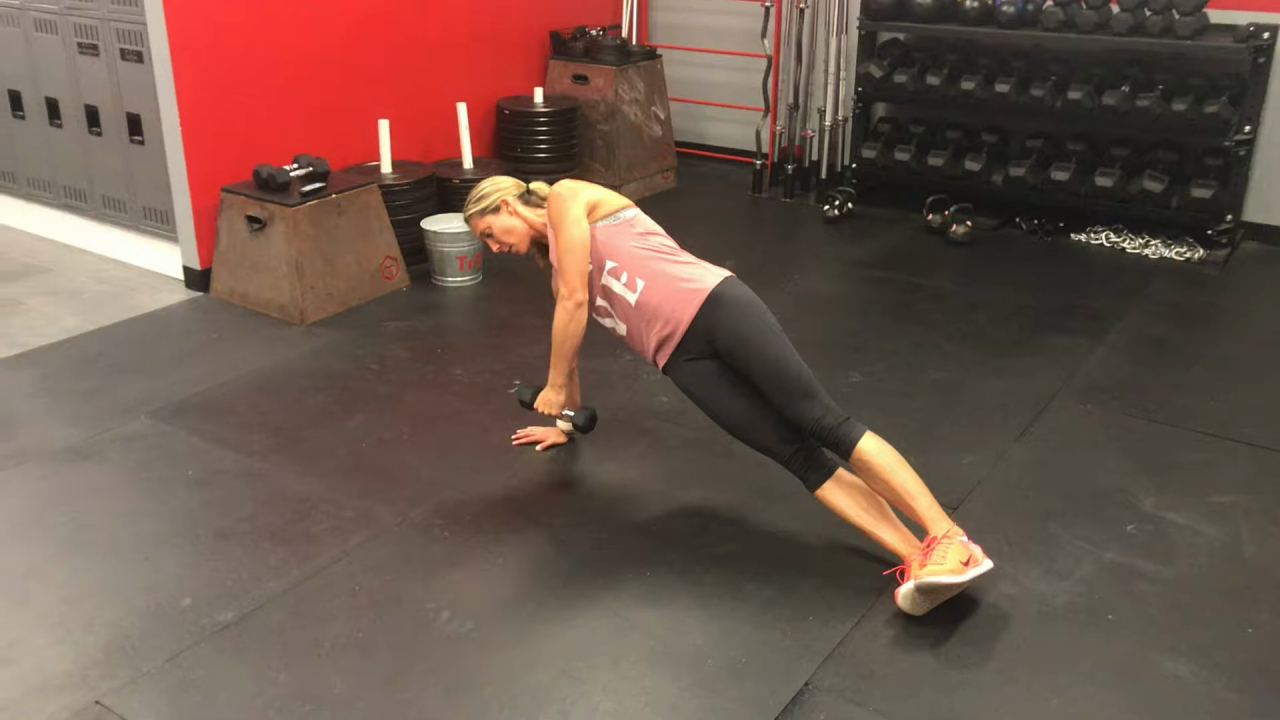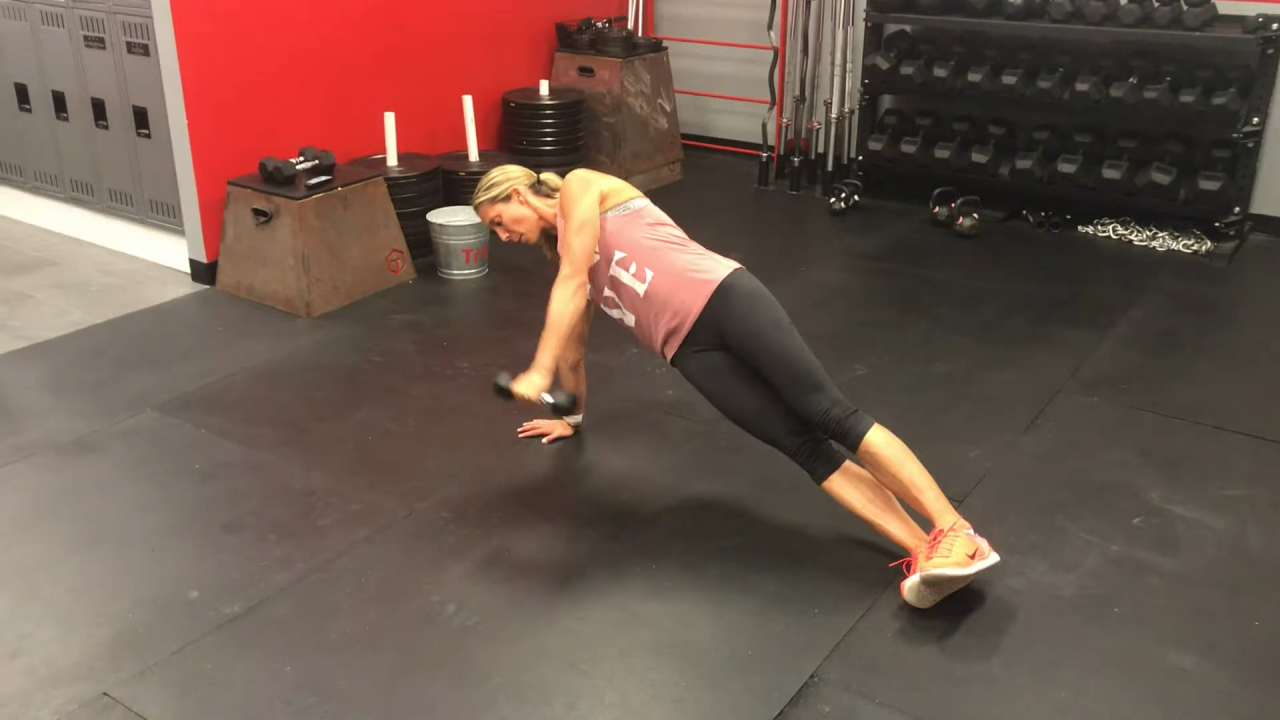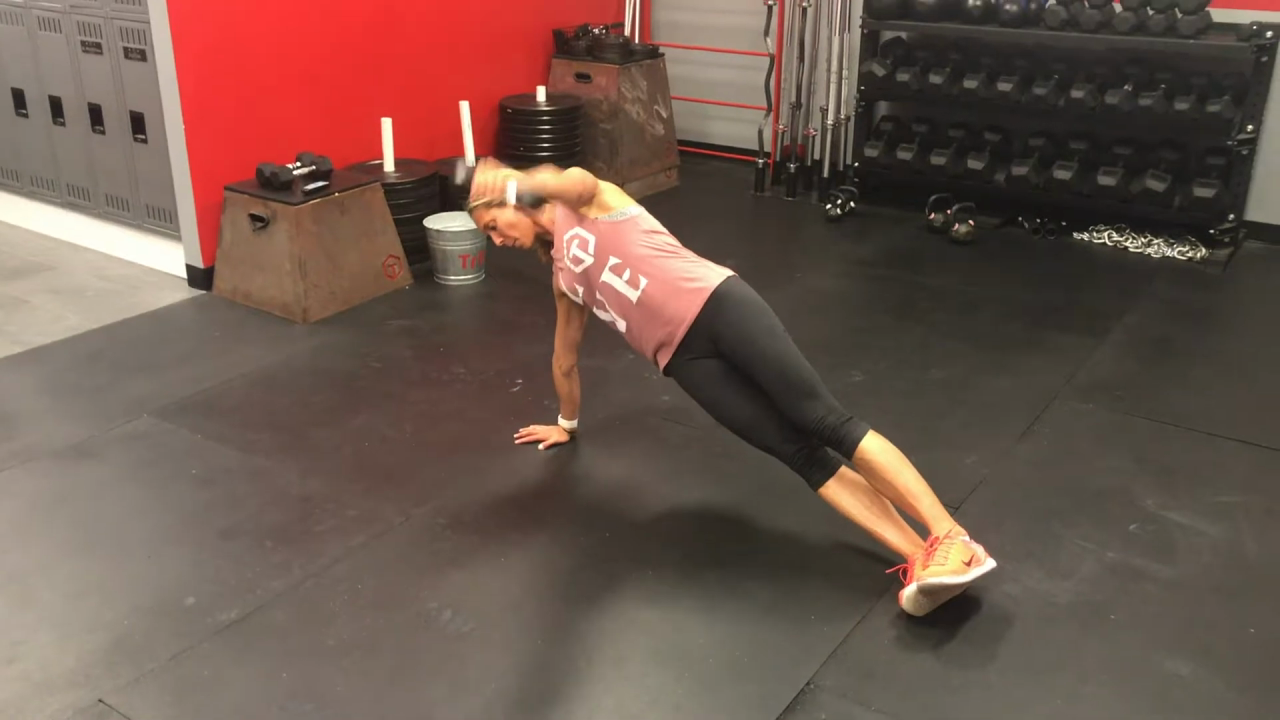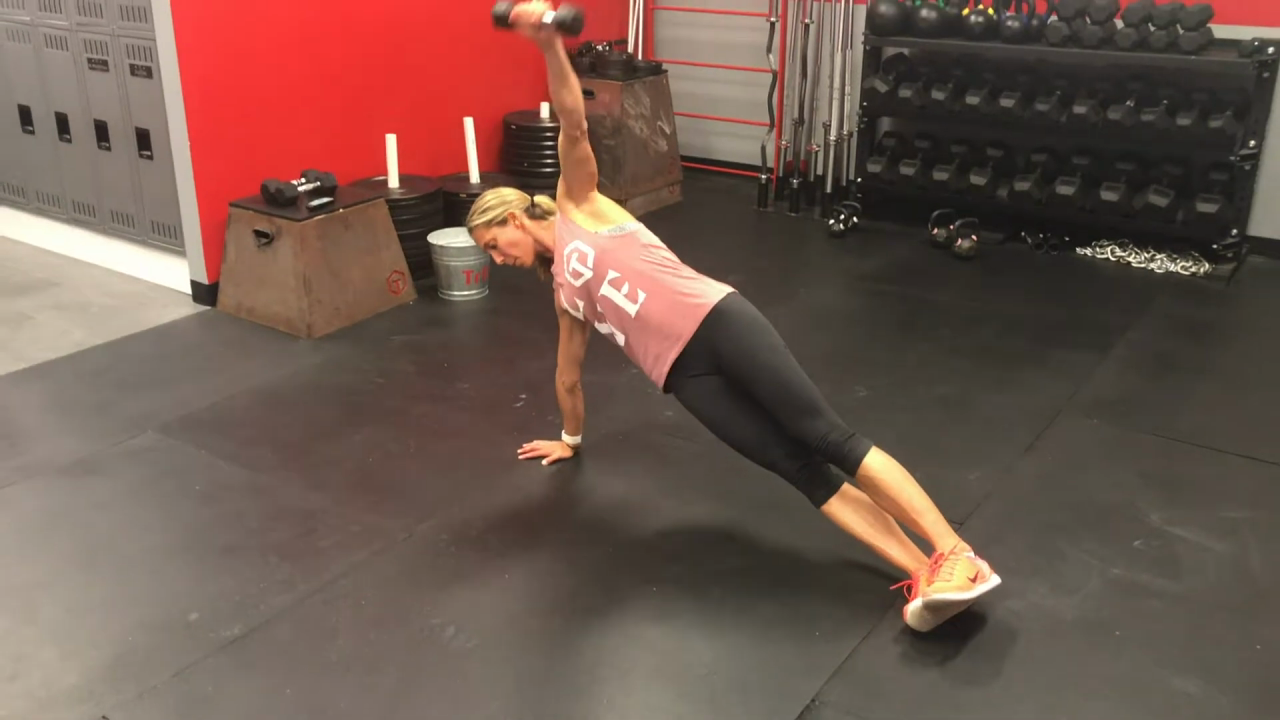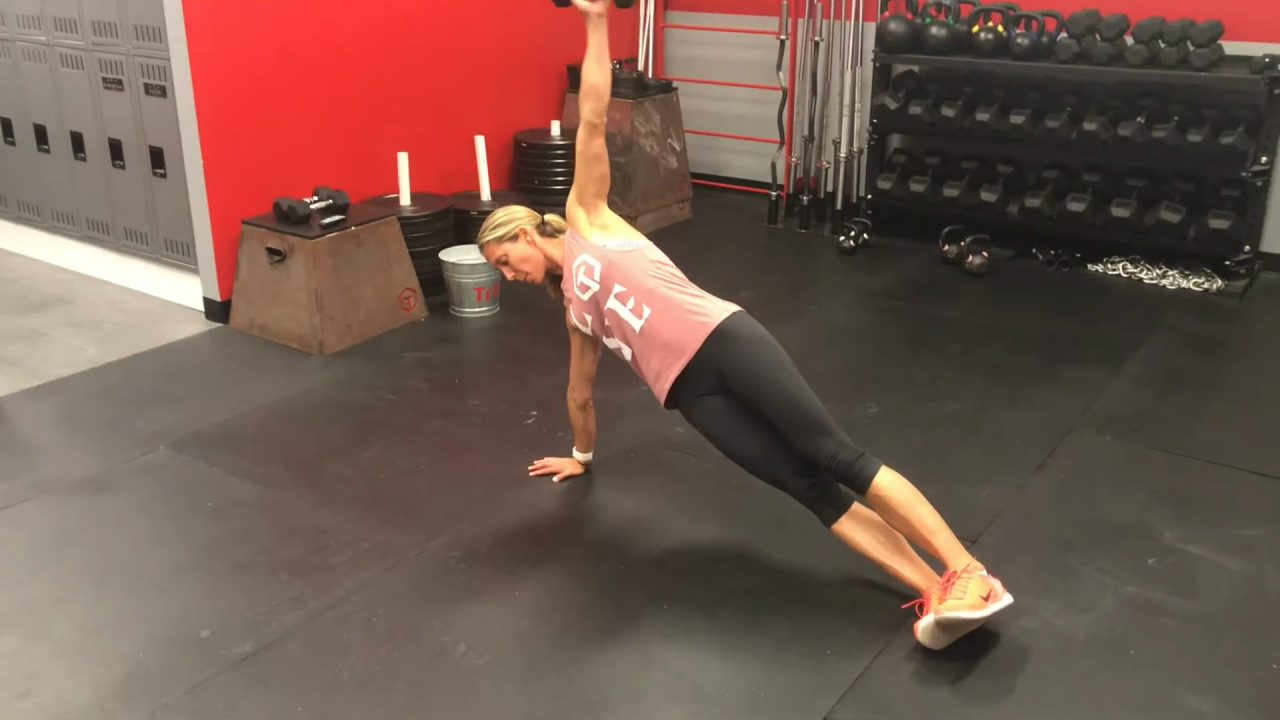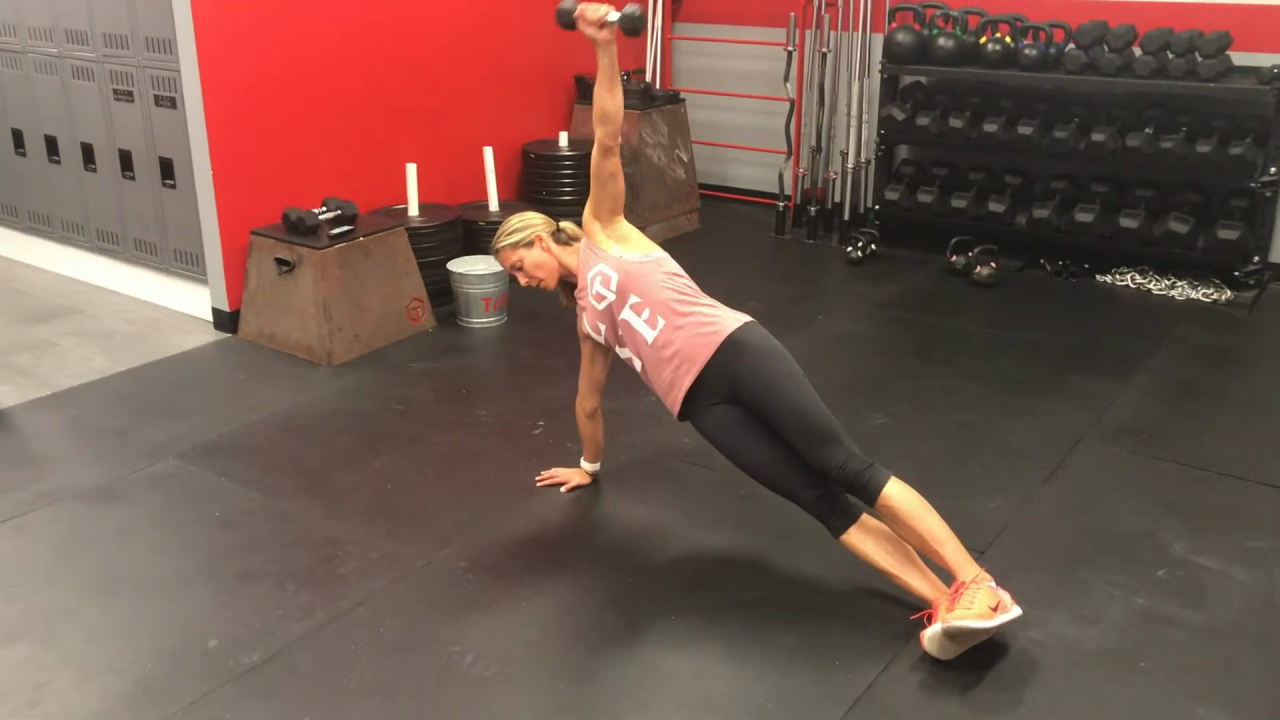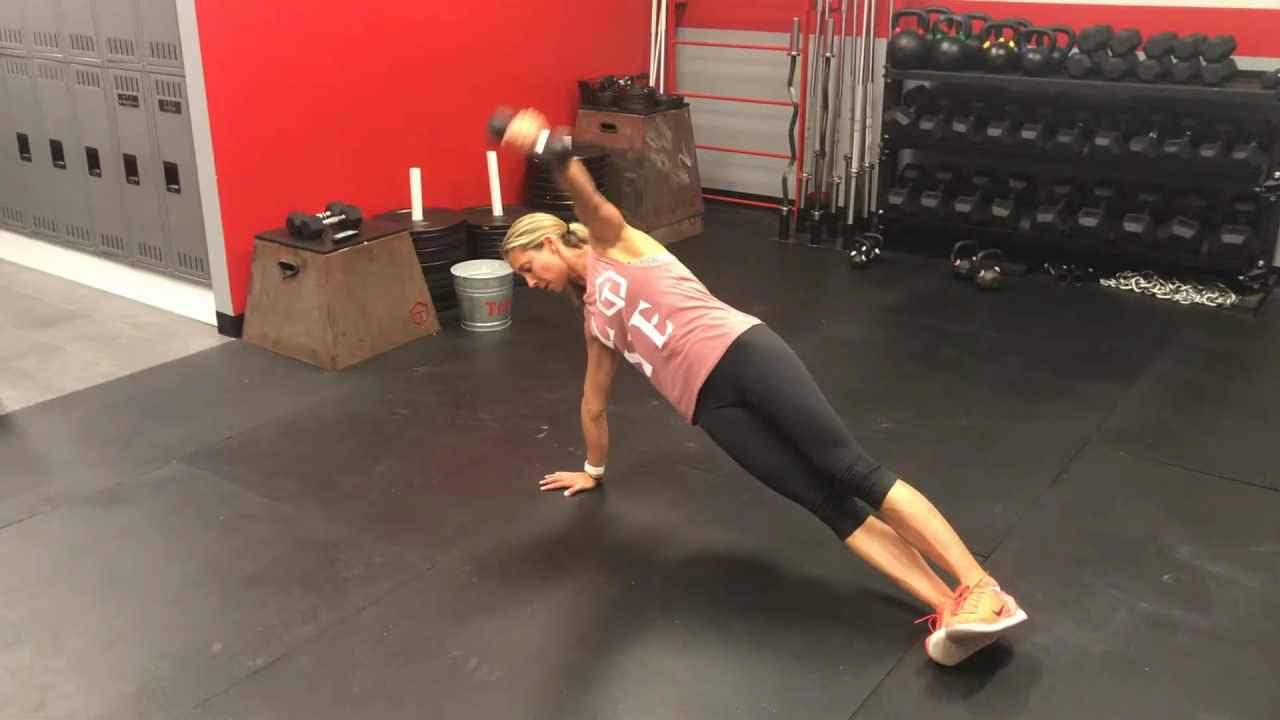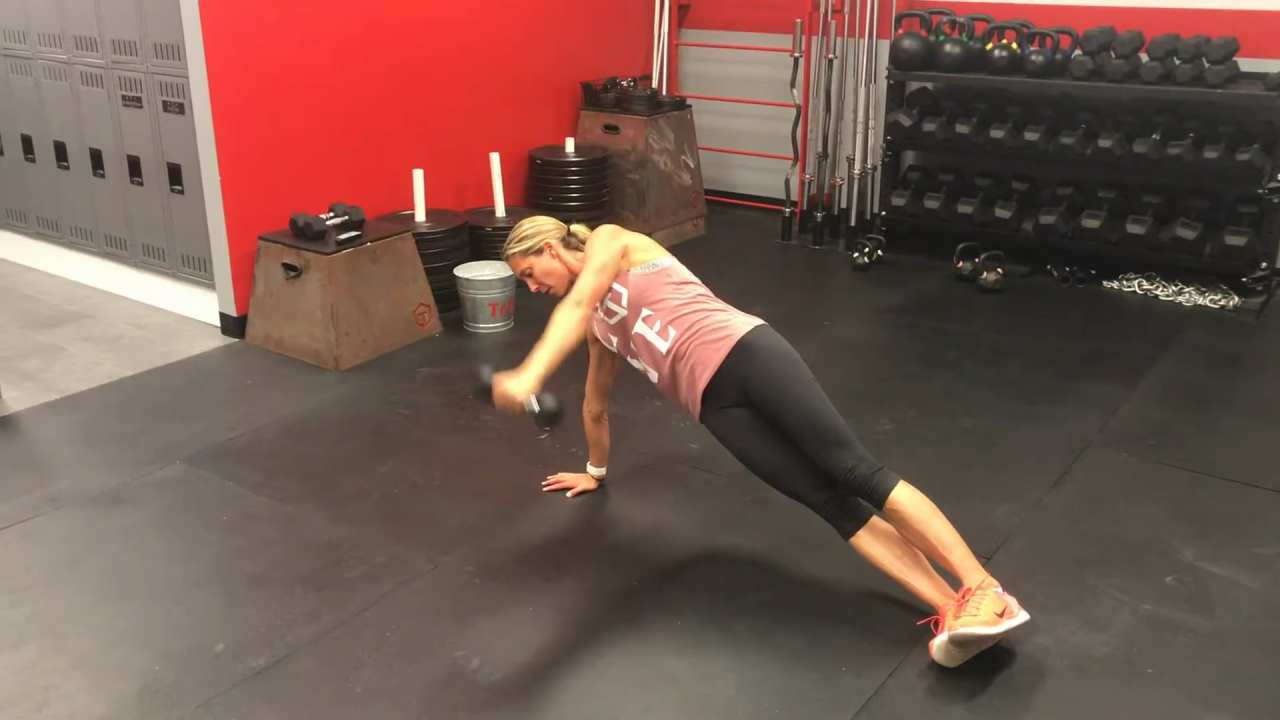
dt=0.4s
person 1, frame 1
left shoulder: (567, 198)
right shoulder: (558, 266)
left elbow: (574, 301)
right elbow: (568, 349)
left wrist: (553, 387)
right wrist: (566, 420)
left hip: (715, 304)
right hip: (682, 354)
left knee: (823, 422)
right knee: (798, 454)
left ankle: (948, 539)
right ankle: (915, 558)
person 1, frame 2
left shoulder: (581, 188)
right shoulder: (566, 257)
left elbow: (574, 285)
right elbow: (572, 346)
left wrist: (538, 373)
right wrist: (570, 413)
left hip: (723, 296)
right hip: (690, 346)
left knee: (831, 415)
right knee: (805, 448)
left ankle: (955, 532)
right ankle: (922, 552)
person 1, frame 3
left shoulder: (580, 194)
right shoulder: (561, 270)
left elbow: (565, 186)
right elbow: (566, 357)
left wrist: (510, 183)
right wrist: (566, 424)
left hip: (717, 303)
right hip: (684, 353)
left knee: (827, 422)
right knee: (801, 453)
left ankle: (950, 539)
right ankle: (918, 558)
person 1, frame 4
left shoulder: (577, 207)
right shoulder: (565, 290)
left elbow: (574, 122)
right elbow: (569, 373)
right wrist: (569, 439)
left hip: (716, 319)
right hip: (687, 373)
left knee: (830, 440)
right knee: (804, 471)
left ankle: (955, 556)
right ankle: (923, 576)
person 1, frame 5
left shoulder: (585, 220)
right shoulder: (574, 306)
left elbow: (592, 120)
right elbow: (580, 389)
right wrist: (581, 455)
left hip: (724, 339)
right hip: (692, 391)
left knee: (839, 460)
right knee: (811, 490)
left ankle: (966, 574)
right ankle: (935, 593)
person 1, frame 6
left shoulder: (601, 232)
right shoulder: (586, 315)
left elbow: (607, 143)
right elbow: (589, 399)
right wrist: (589, 467)
left hip: (735, 349)
right hip: (702, 401)
left knee: (849, 470)
right knee: (820, 501)
left ankle: (976, 587)
right ankle: (943, 605)
person 1, frame 7
left shoulder: (609, 244)
right shoulder: (595, 320)
left elbow: (586, 195)
right elbow: (594, 403)
left wrist: (543, 146)
right wrist: (593, 470)
left hip: (742, 352)
right hip: (711, 403)
left knee: (853, 471)
right knee: (828, 504)
left ankle: (981, 589)
right ankle: (948, 609)
person 1, frame 8
left shoulder: (612, 244)
right shoulder: (598, 326)
left elbow: (575, 304)
right elbow: (595, 402)
left wrist: (528, 375)
right wrist: (595, 471)
left hip: (744, 351)
right hip: (716, 400)
left knee: (857, 472)
right knee: (831, 502)
left ankle: (983, 591)
right ankle: (951, 609)
